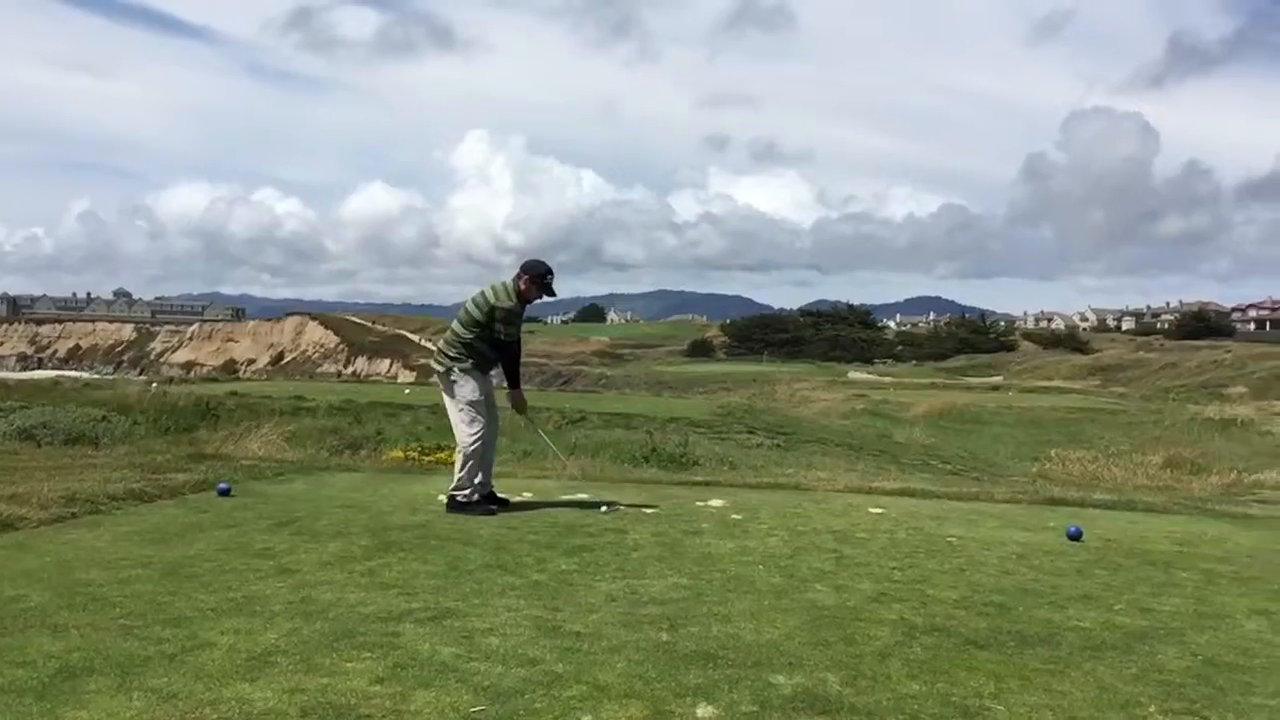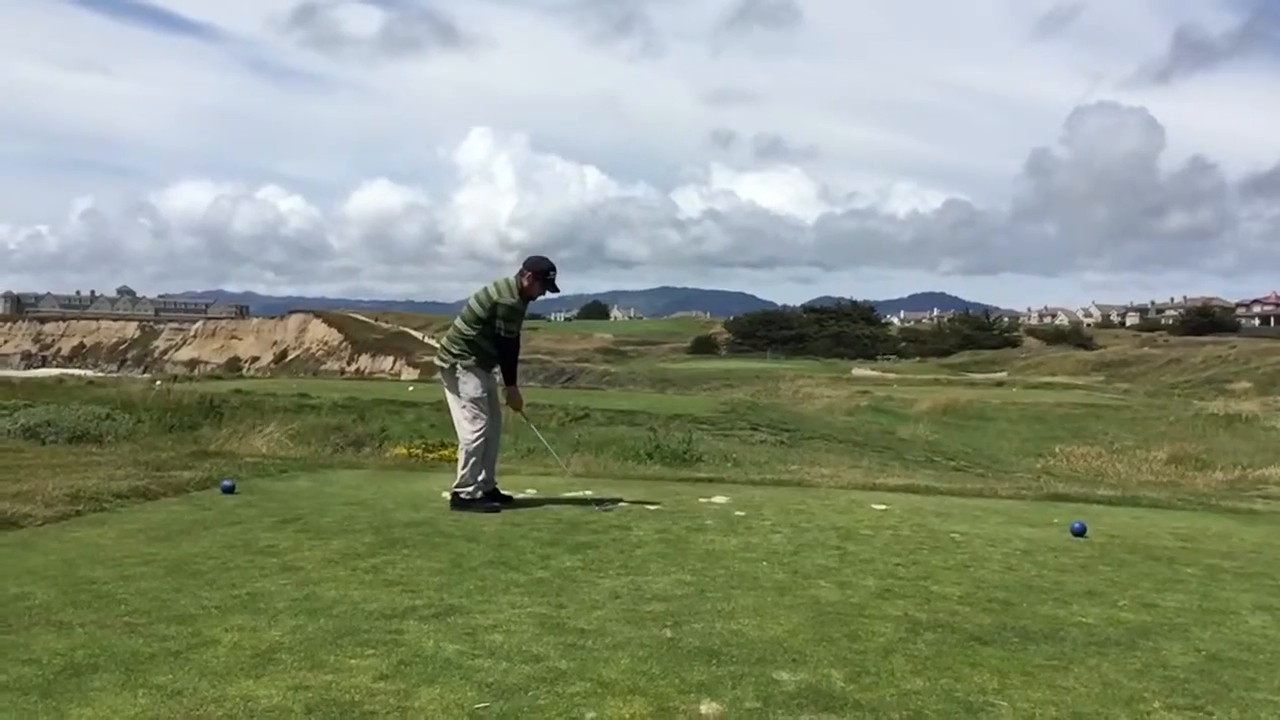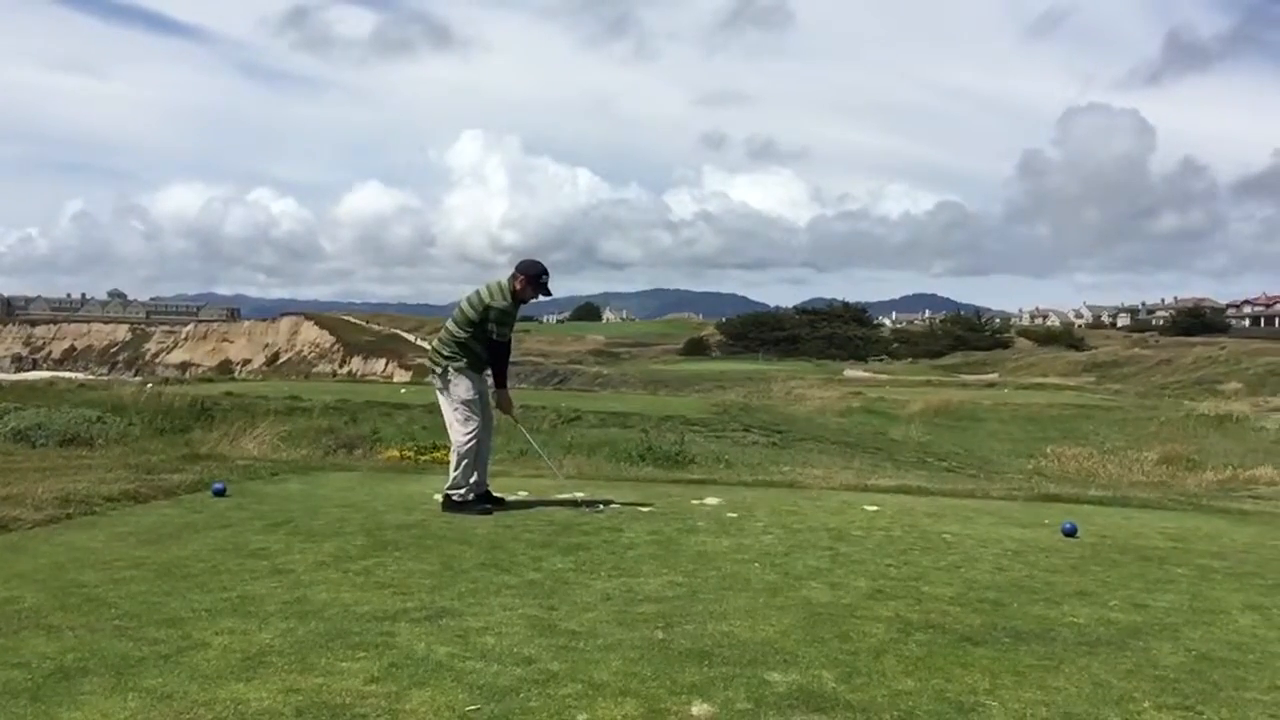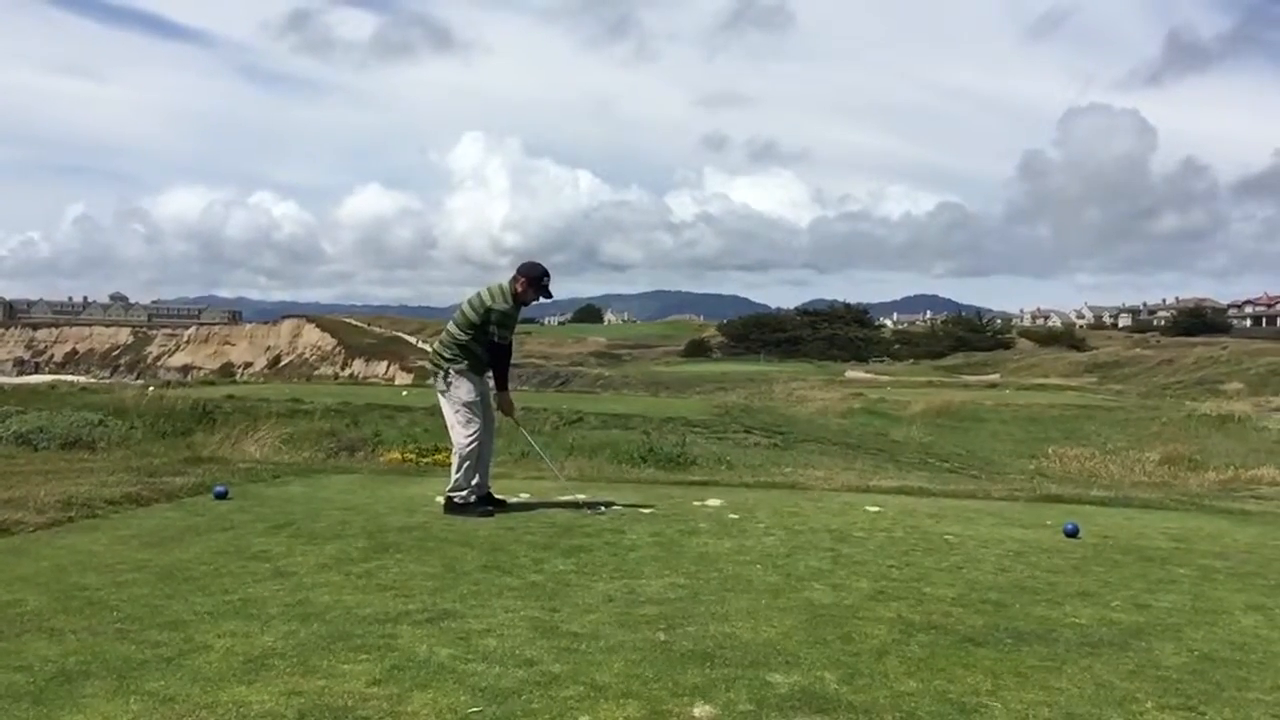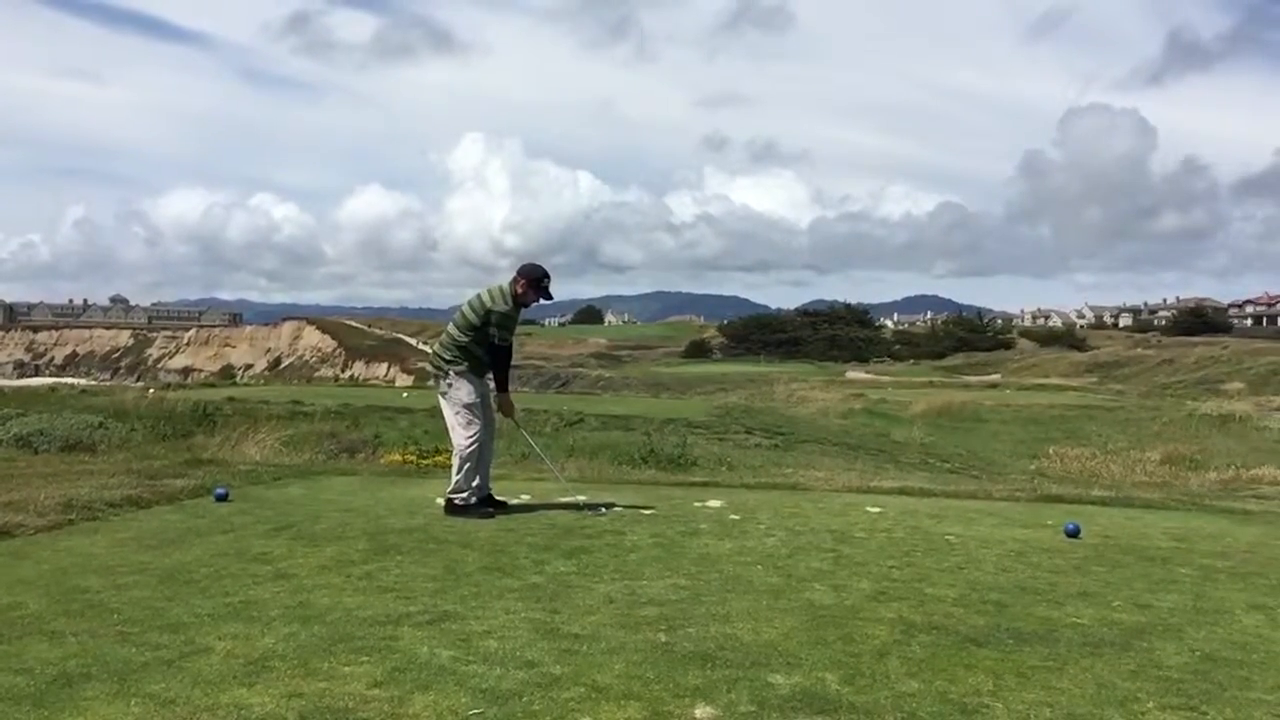
dt=0.4s
person 1, frame 1
left shoulder: (508, 296)
right shoulder: (507, 303)
left elbow: (509, 348)
right elbow: (506, 350)
left wrist: (513, 387)
right wrist: (515, 390)
left hip: (471, 365)
right hip: (458, 365)
left knee: (488, 427)
right knee: (473, 430)
left ankle: (481, 490)
right ankle: (461, 496)
person 1, frame 2
left shoulder: (511, 293)
right shoulder: (509, 300)
left elbow: (508, 344)
right elbow: (506, 346)
left wrist: (510, 385)
right wrist: (511, 387)
left hip: (475, 362)
right hip: (461, 362)
left knee: (492, 425)
right knee: (476, 426)
left ankle: (485, 487)
right ankle: (464, 494)
person 1, frame 3
left shoulder: (502, 295)
right shoulder: (501, 302)
left elbow: (499, 347)
right elbow: (497, 348)
left wrist: (500, 387)
right wrist: (501, 390)
left hip: (465, 364)
right hip: (453, 364)
left knee: (483, 426)
right knee: (468, 429)
left ankle: (476, 489)
right ankle: (456, 495)
person 1, frame 4
left shoulder: (504, 298)
right shoulder: (502, 305)
left elbow: (500, 350)
right elbow: (498, 351)
left wrist: (501, 390)
right wrist: (503, 392)
left hip: (467, 367)
right hip: (453, 366)
left knee: (485, 428)
right knee: (469, 430)
left ankle: (478, 491)
right ankle: (458, 498)
person 1, frame 5
left shoulder: (503, 298)
right shoulder: (502, 307)
left elbow: (500, 351)
right elbow: (498, 352)
left wrist: (501, 391)
right wrist: (503, 394)
left hip: (467, 368)
right hip: (454, 367)
left knee: (485, 430)
right knee: (470, 432)
left ankle: (479, 493)
right ankle: (458, 499)
